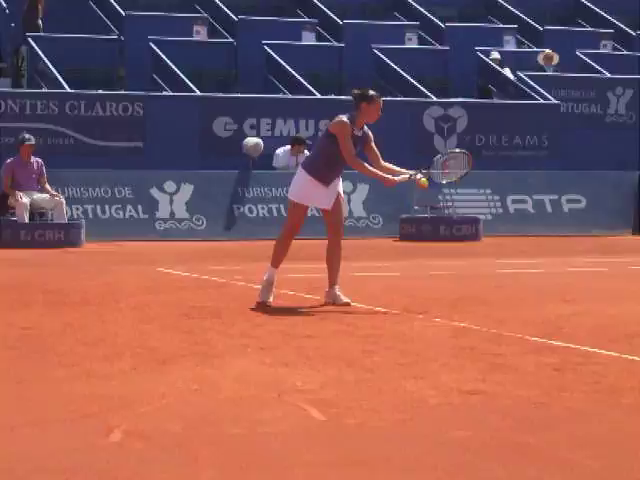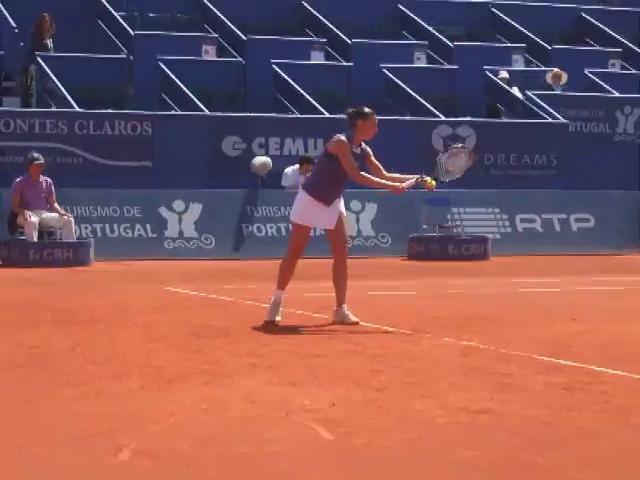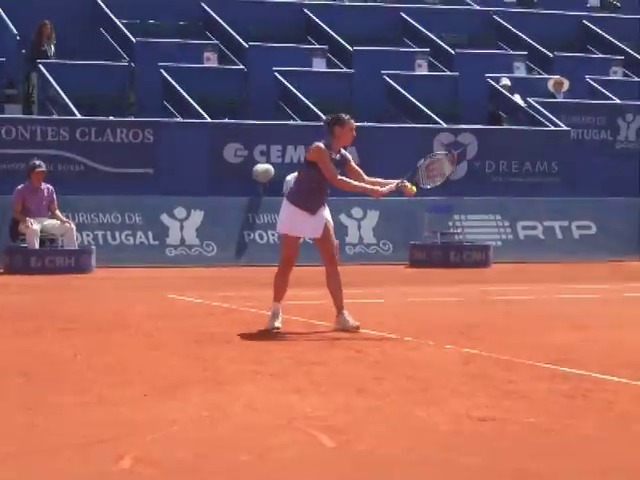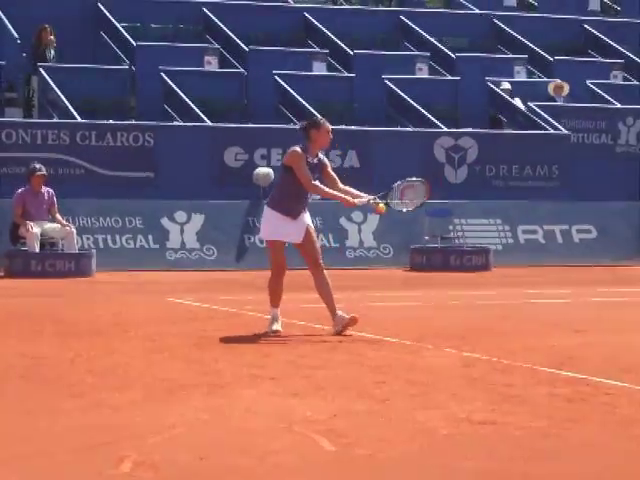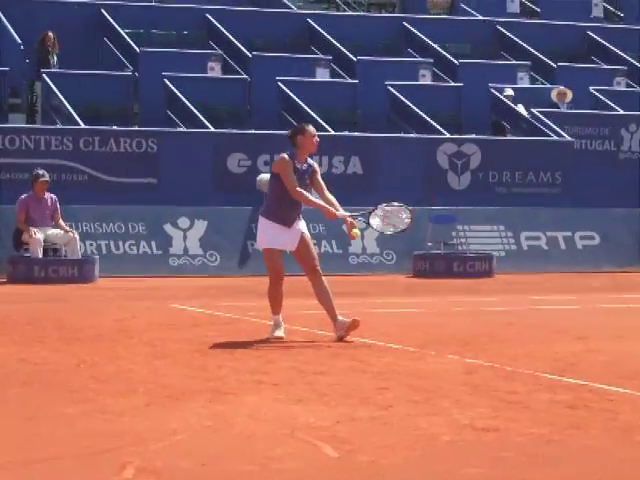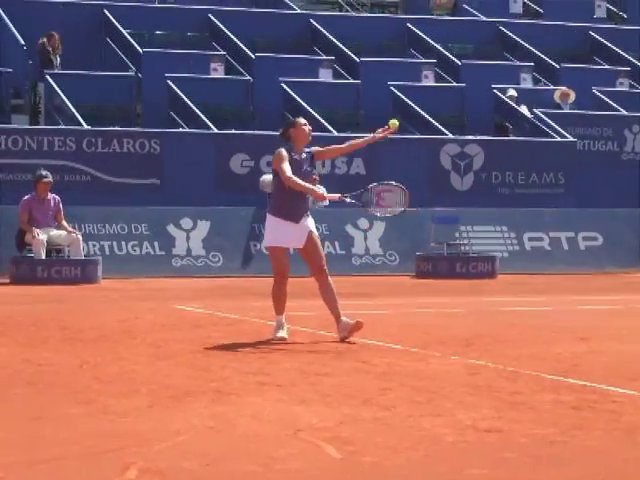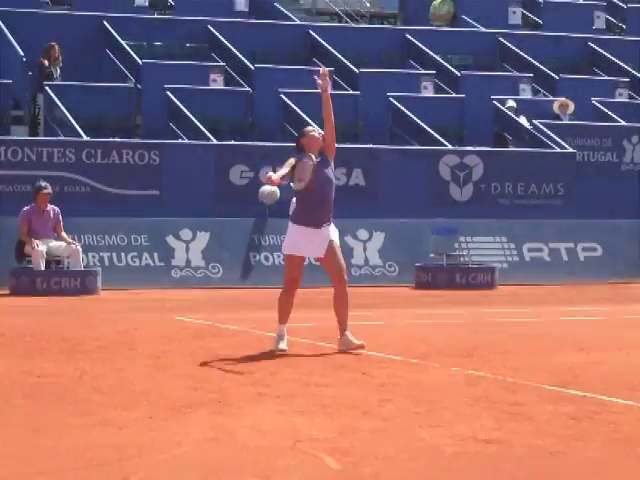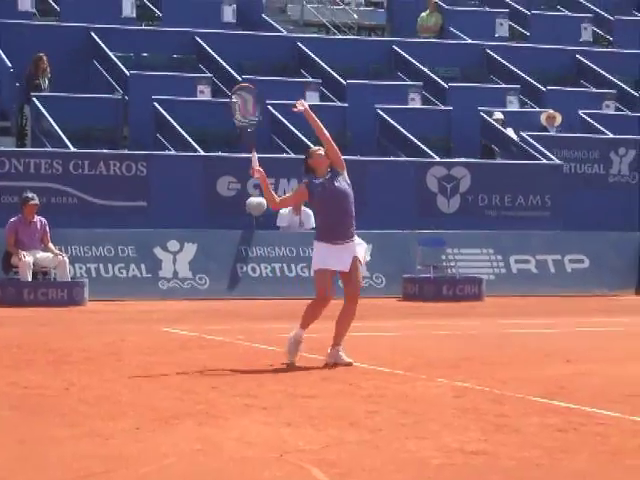
dt=0.3s
person 1, frame 1
left shoulder: (366, 135)
right shoulder: (342, 123)
left elbow: (379, 164)
right elbow: (352, 161)
left wrist: (409, 174)
right wrist: (384, 179)
left hip: (331, 183)
right hip: (308, 179)
left knee: (336, 235)
right knee: (290, 232)
left ankle: (332, 290)
right ankle: (269, 281)
person 1, frame 2
left shoulder: (364, 151)
right shoulder: (340, 142)
left elbow: (384, 175)
right elbow: (357, 176)
left wrist: (416, 178)
right wrist: (391, 187)
left hip: (333, 202)
right hip: (310, 199)
left knee: (341, 254)
right knee: (294, 253)
left ankle: (341, 309)
right ankle: (276, 302)
person 1, frame 3
left shoulder: (343, 157)
right shoulder: (319, 149)
left elbow: (364, 179)
right elbow: (336, 181)
left wrist: (396, 183)
right wrist: (370, 191)
left hip: (319, 211)
right hip: (295, 209)
left knee: (332, 261)
right knee: (287, 263)
left ankle: (341, 316)
right ankle: (275, 312)
person 1, frame 4
left shoulder: (321, 161)
right shoulder: (296, 153)
left elbow: (338, 186)
right elbow: (310, 186)
left wrist: (366, 197)
right wrist: (343, 199)
left hip: (299, 215)
right hip: (276, 215)
left knee: (317, 265)
right knee: (279, 269)
left ankle: (336, 316)
right ankle: (275, 316)
person 1, frame 5
left shoulder: (312, 167)
right shoulder: (284, 160)
left elbow: (325, 194)
right elbow: (295, 192)
left wrist: (344, 216)
right wrist: (325, 209)
left hip: (295, 224)
right hip: (271, 224)
left knee: (315, 271)
right knee: (277, 277)
left ankle: (337, 322)
right ankle: (277, 323)
person 1, frame 6
left shoulder: (311, 154)
right shoulder: (282, 154)
left elbow: (342, 148)
right elbow: (288, 179)
left wrist: (374, 137)
right wrist: (313, 191)
left hip: (303, 221)
right hip: (279, 221)
left knee: (322, 272)
right knee: (281, 276)
left ankle: (341, 322)
right ankle: (280, 324)
person 1, frame 7
left shoulder: (328, 158)
right shoulder: (296, 163)
left elbow: (329, 122)
right elbow: (276, 178)
left wrist: (325, 92)
right wrist: (272, 179)
left hip: (325, 230)
right hip: (300, 229)
left knee: (341, 281)
right knee: (291, 284)
left ankle: (345, 337)
right ankle: (281, 334)
person 1, frame 8
left shoulder: (340, 171)
right shoulder: (308, 187)
left elbow: (326, 138)
right elbow: (276, 204)
left wrist: (308, 114)
right wrist: (263, 180)
left hip: (350, 245)
right hip: (326, 247)
left knee: (353, 297)
right knee: (323, 297)
left ankle: (335, 350)
right ankle: (298, 335)
